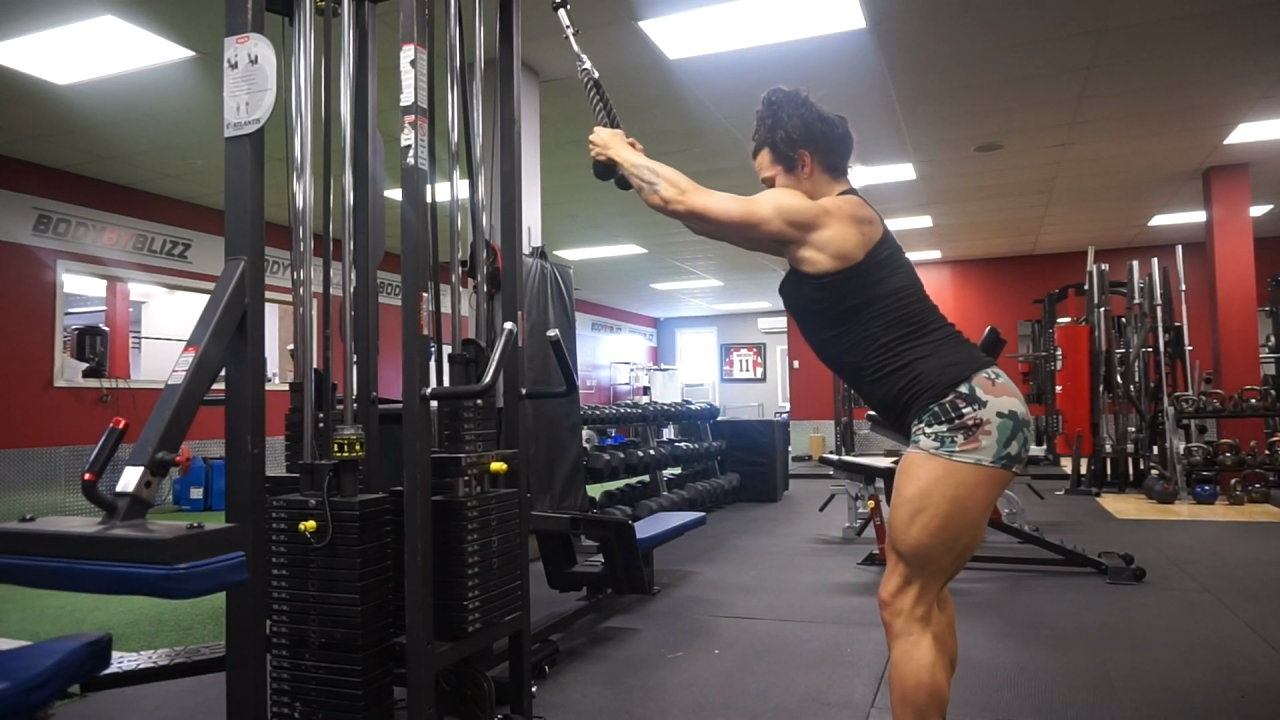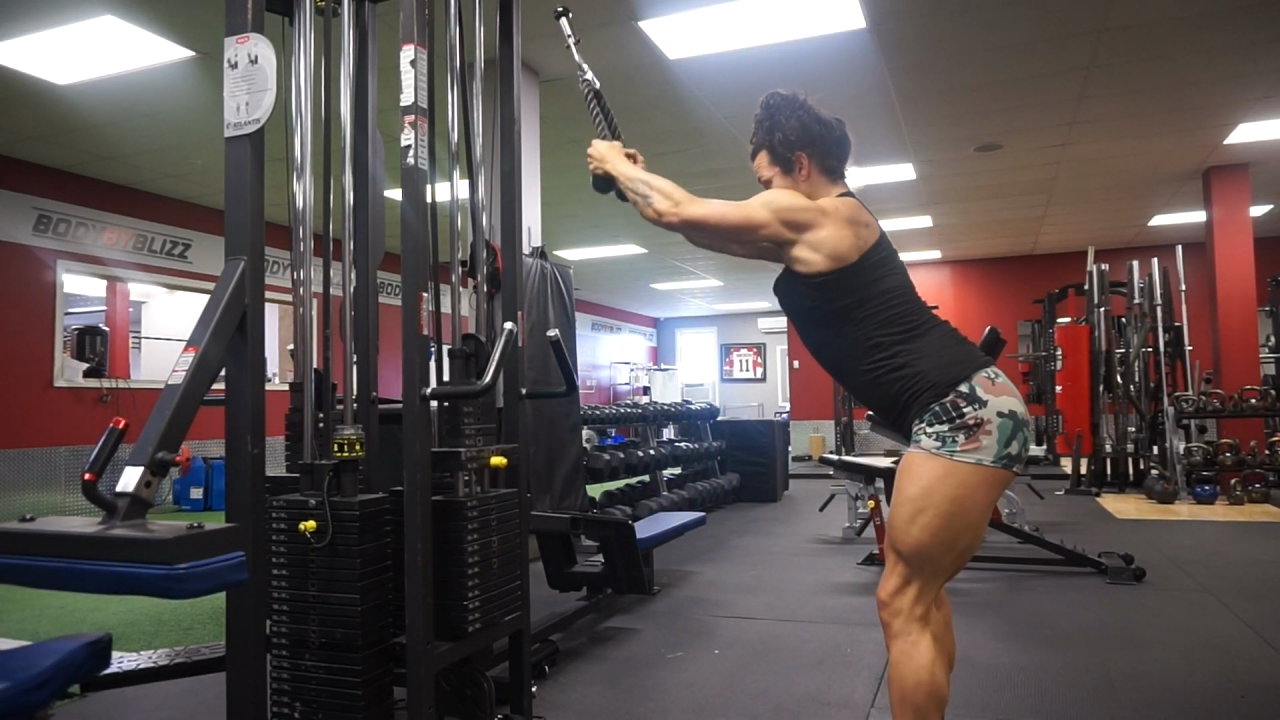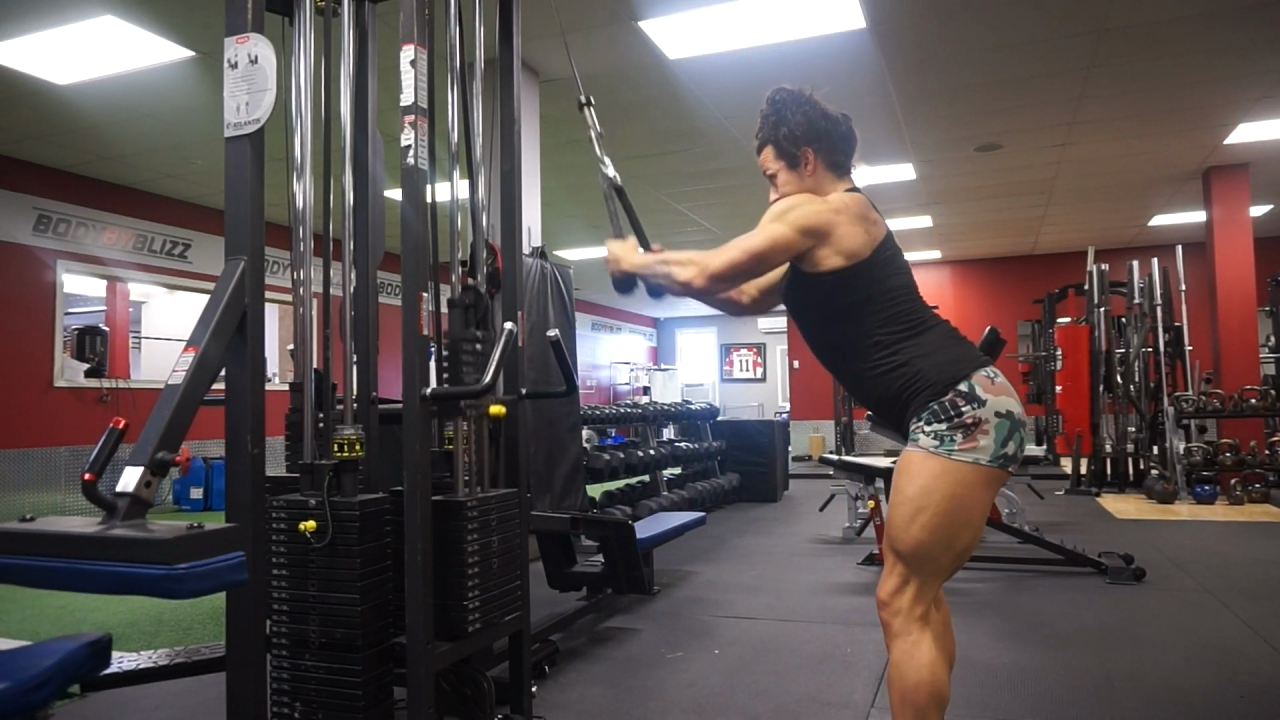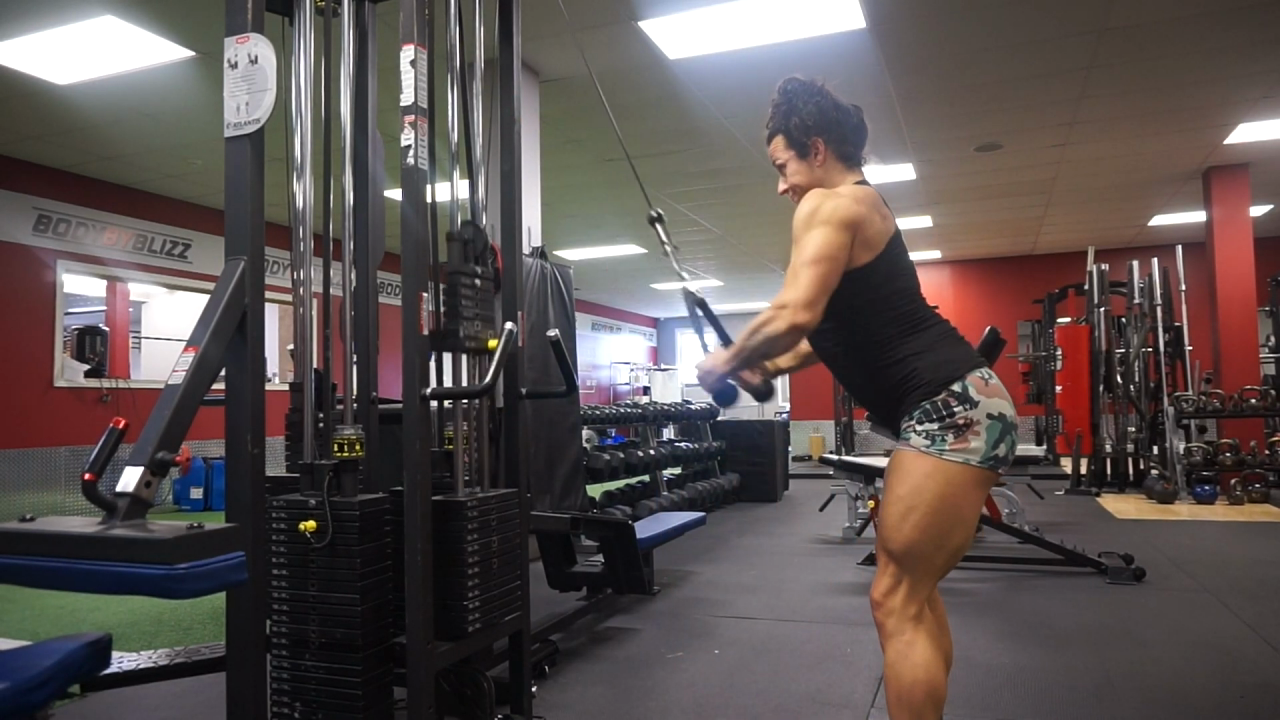
dt=0.3s
person 1, frame 1
left shoulder: (818, 216)
right shoulder: (833, 225)
left elbow: (687, 202)
right elbow: (715, 219)
left wrist: (619, 152)
right wrist: (639, 168)
left hip: (961, 412)
right hip: (970, 408)
left knee: (905, 602)
right knee: (923, 595)
person 1, frame 2
left shoulder: (811, 216)
right shoulder: (824, 230)
left elbow: (683, 214)
right elbow: (713, 233)
left wrist: (614, 169)
right wrist: (642, 179)
left hip: (960, 411)
right hip: (969, 407)
left knee: (903, 602)
right knee: (920, 596)
person 1, frame 3
left shoulder: (818, 215)
right shoulder: (835, 229)
left elbow: (703, 271)
right elbow: (744, 296)
left wrist: (635, 261)
right wrist: (660, 264)
left hip: (957, 410)
right hip: (965, 407)
left knee: (903, 602)
right knee: (918, 595)
person 1, frame 4
left shoulder: (830, 204)
right shoulder: (856, 208)
left elbow: (794, 316)
right elbow: (846, 330)
left wrist: (730, 362)
right wrist: (765, 364)
left hip: (949, 410)
right hip: (950, 407)
left knee: (896, 602)
right knee: (911, 595)
